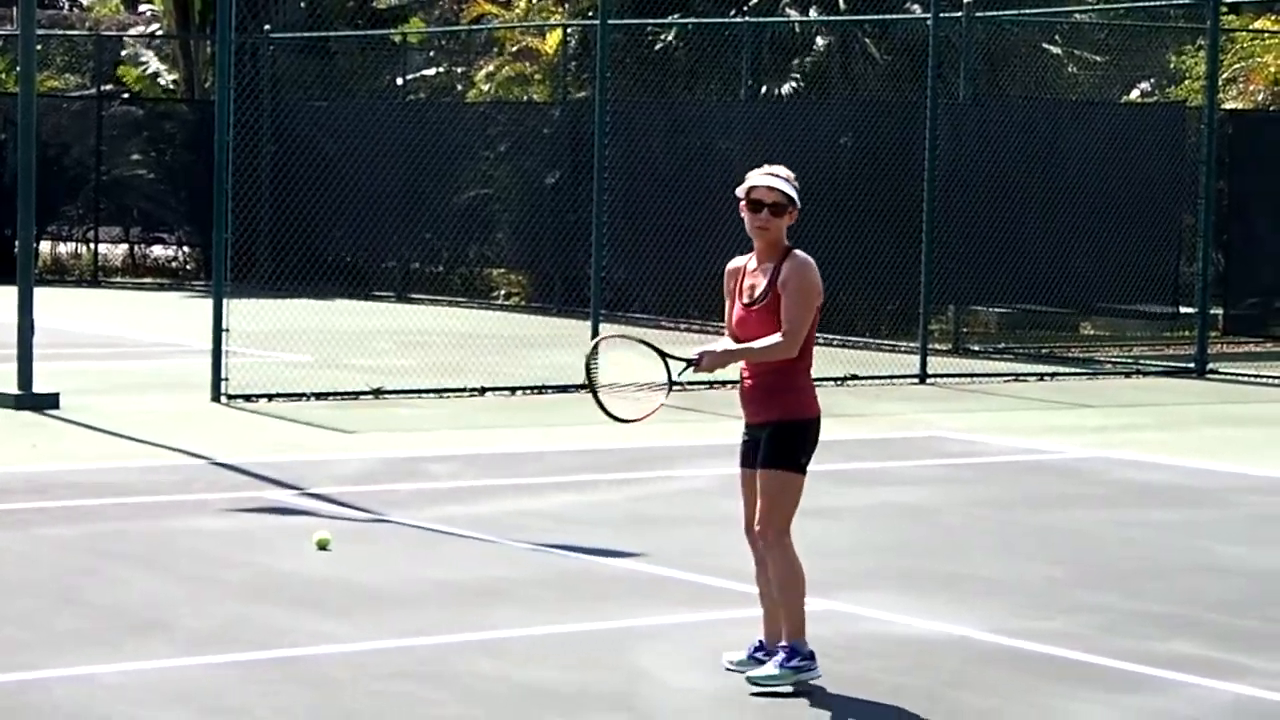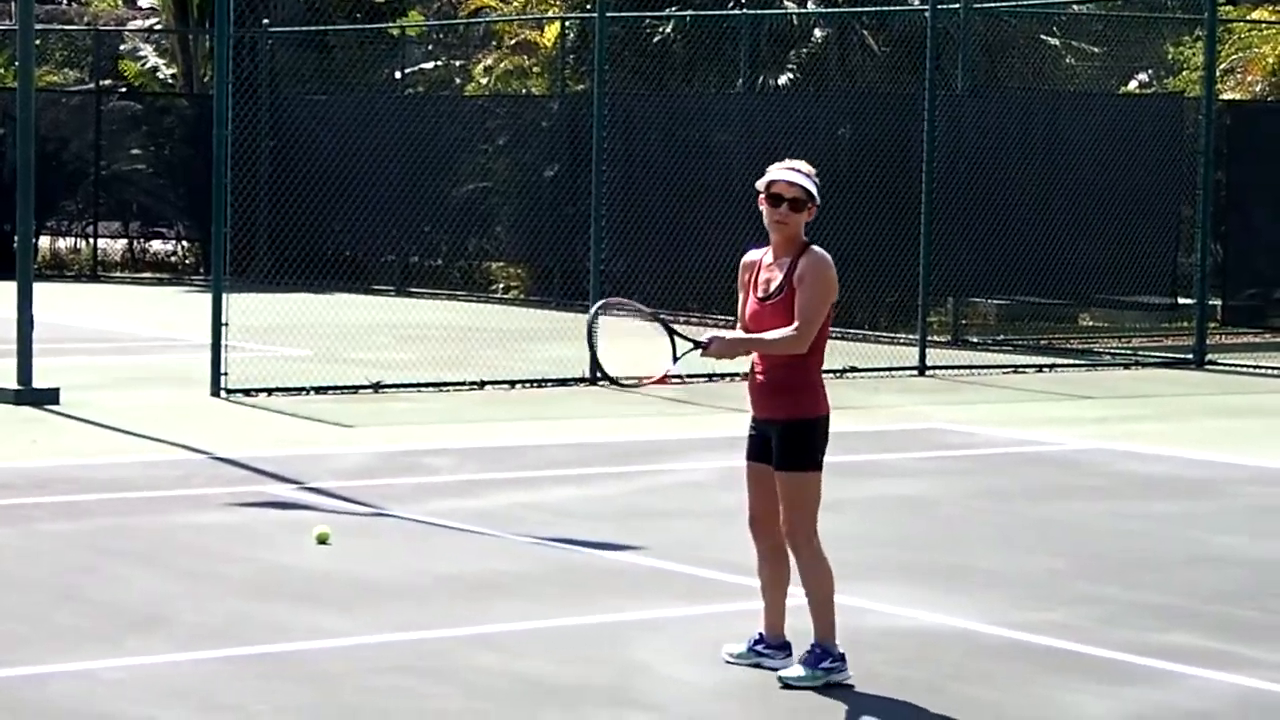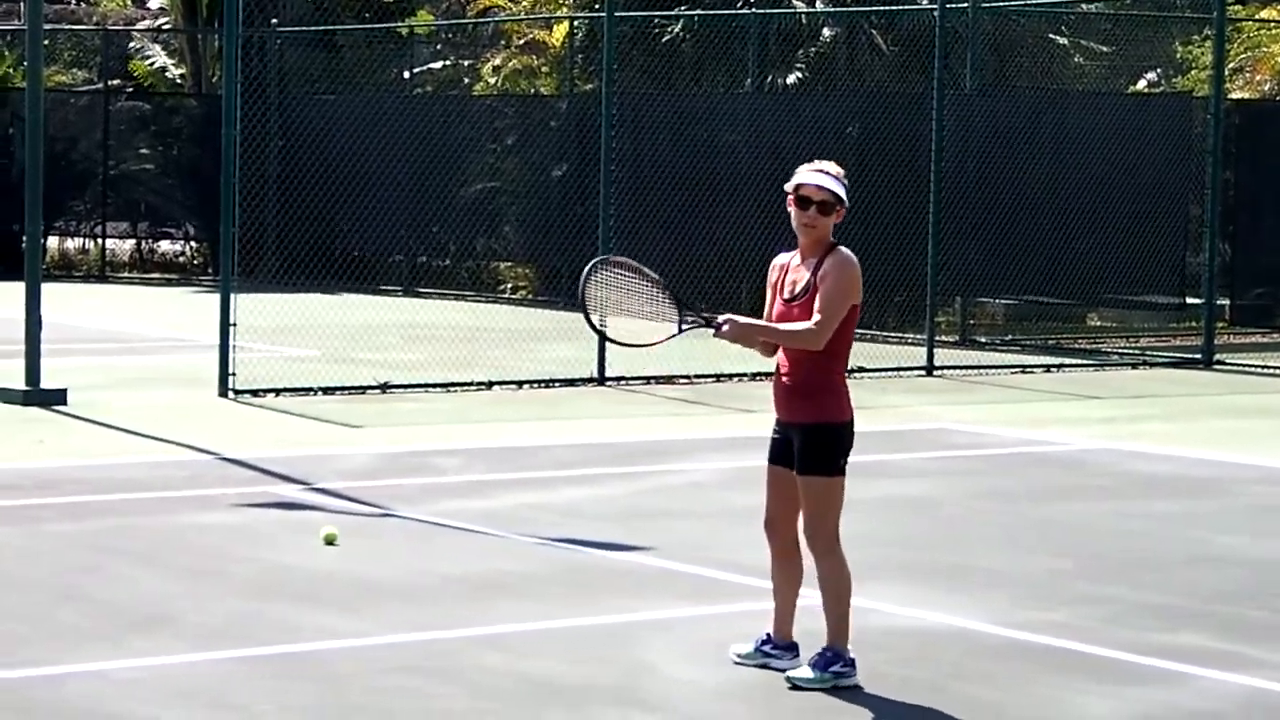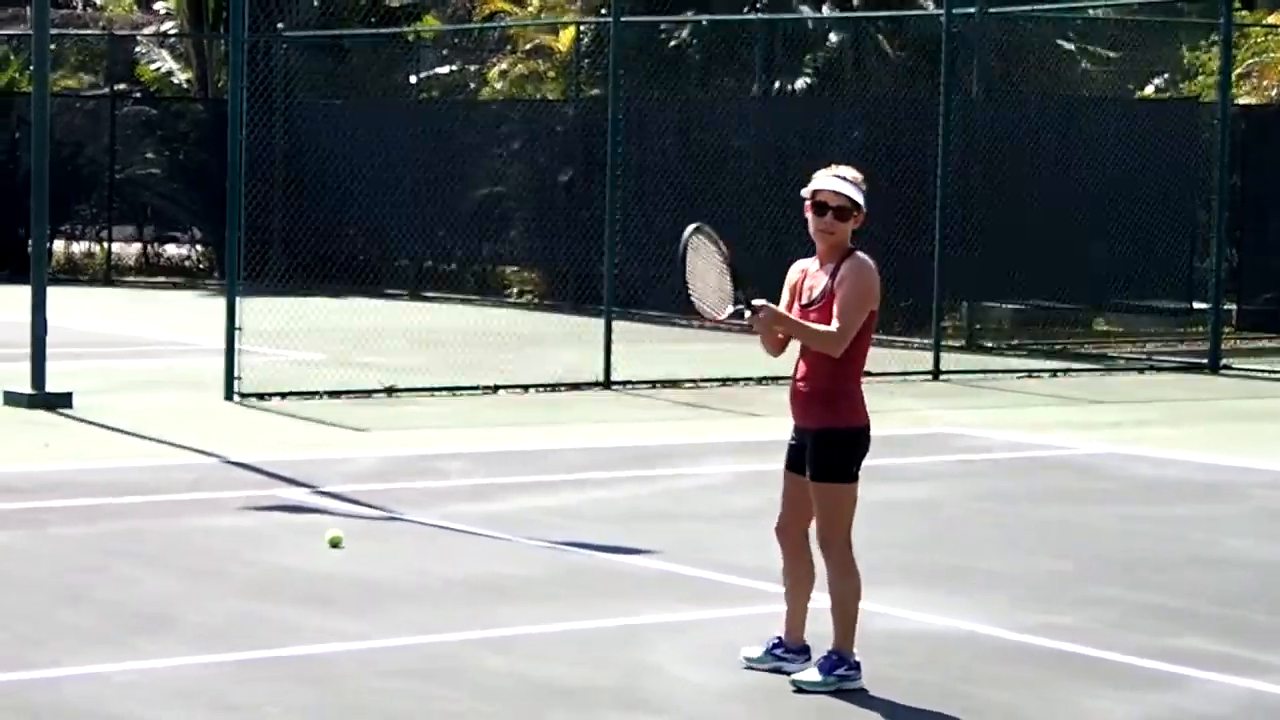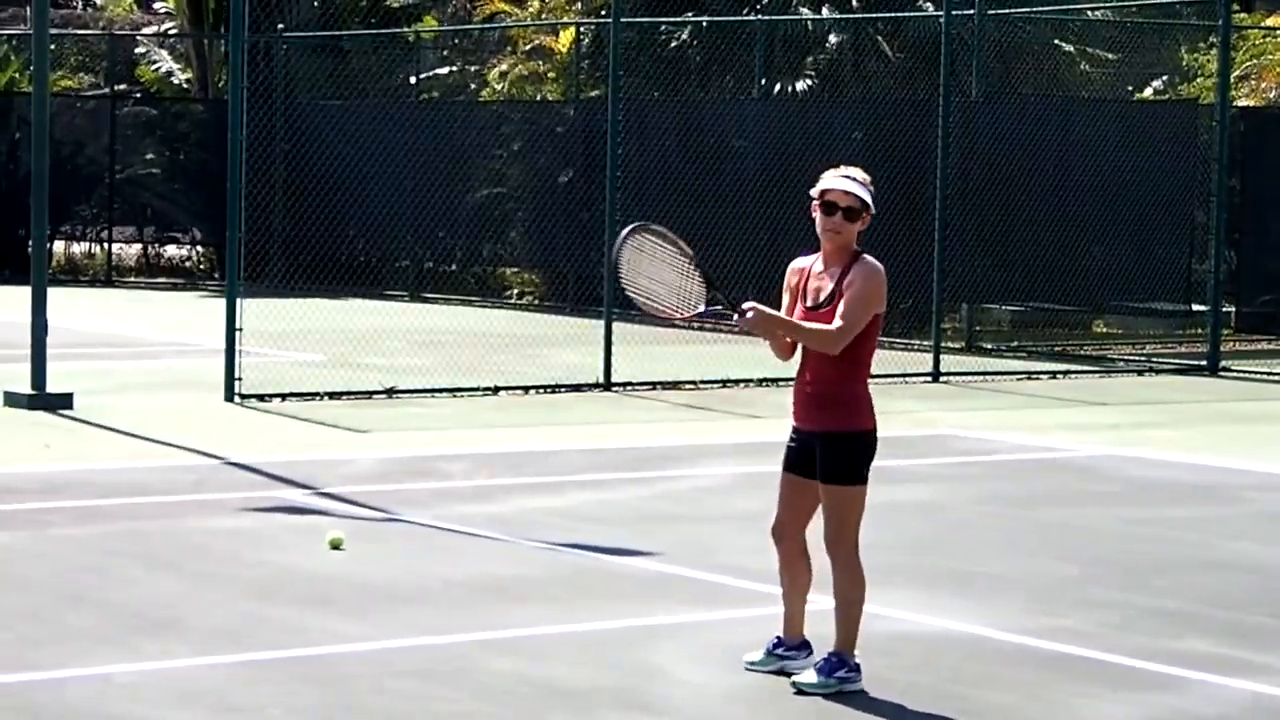
dt=0.2s
person 1, frame 1
left shoulder: (798, 268)
right shoulder: (736, 270)
left elbow: (789, 343)
left wrist: (729, 354)
right wrist: (718, 352)
left hip: (791, 418)
right hip: (758, 418)
left knee: (772, 534)
right knee: (757, 534)
left ankle: (798, 650)
right ankle: (771, 644)
person 1, frame 2
left shoulder: (814, 263)
right shoulder: (750, 263)
left elbow: (800, 338)
left wrist: (737, 340)
right wrist: (728, 342)
left hip: (801, 415)
right hip: (765, 414)
left knee: (799, 534)
right knee: (763, 527)
left ankle: (828, 653)
right ankle: (772, 639)
person 1, frame 3
left shoulder: (841, 264)
right shoulder: (780, 265)
left elbow: (816, 335)
left wrist: (752, 326)
right wrist: (746, 333)
left hip: (824, 419)
right hip: (789, 417)
left knee: (821, 537)
right knee: (778, 528)
left ankle: (838, 657)
right ankle: (780, 640)
person 1, frame 4
left shoulder: (858, 269)
right shoulder: (800, 270)
left elbow: (837, 341)
right elbow: (776, 346)
left wrist: (782, 318)
right wrist: (766, 323)
left hip: (839, 425)
right hip: (806, 424)
left knee: (833, 542)
right knee: (790, 532)
left ankle: (843, 661)
right ankle: (791, 644)
person 1, frame 5
left shoulder: (866, 273)
right shoulder: (799, 269)
left elbow: (834, 338)
right elbow: (785, 348)
left wrist: (773, 318)
right wrist: (768, 328)
left hip: (847, 427)
right hip: (807, 424)
left knee: (840, 544)
right knee: (785, 533)
left ankle: (844, 662)
right ankle: (792, 642)
